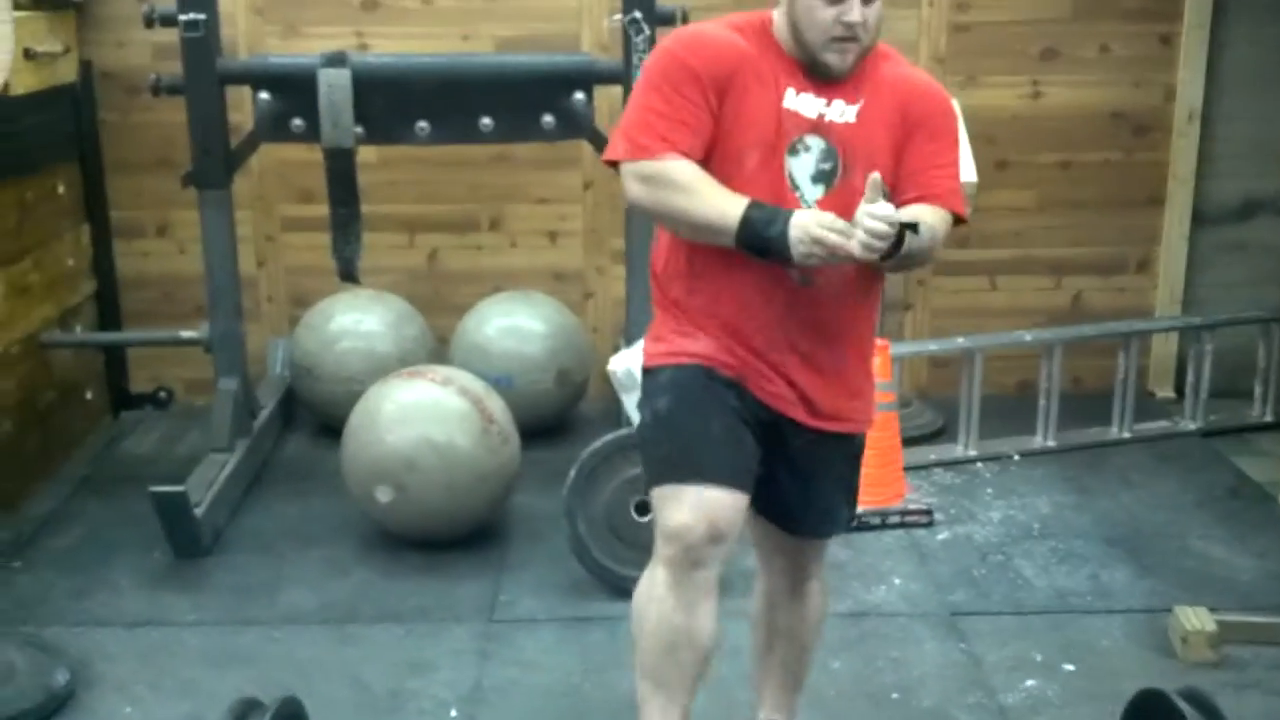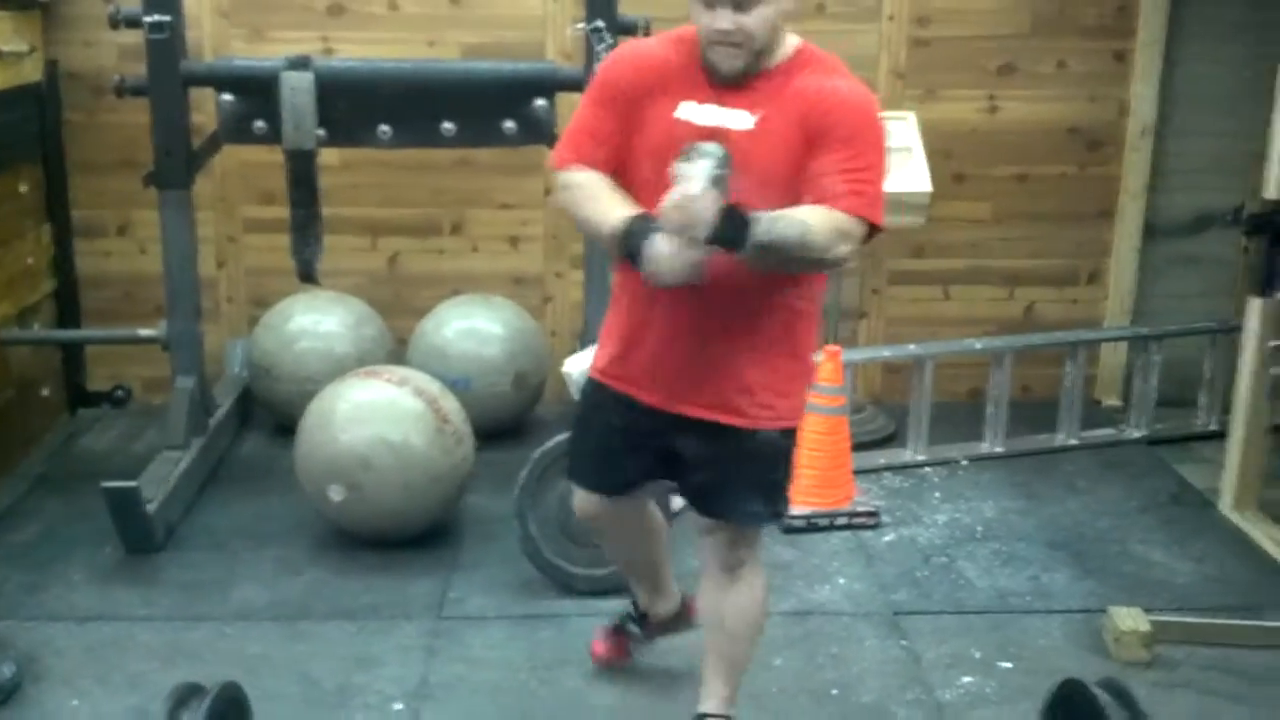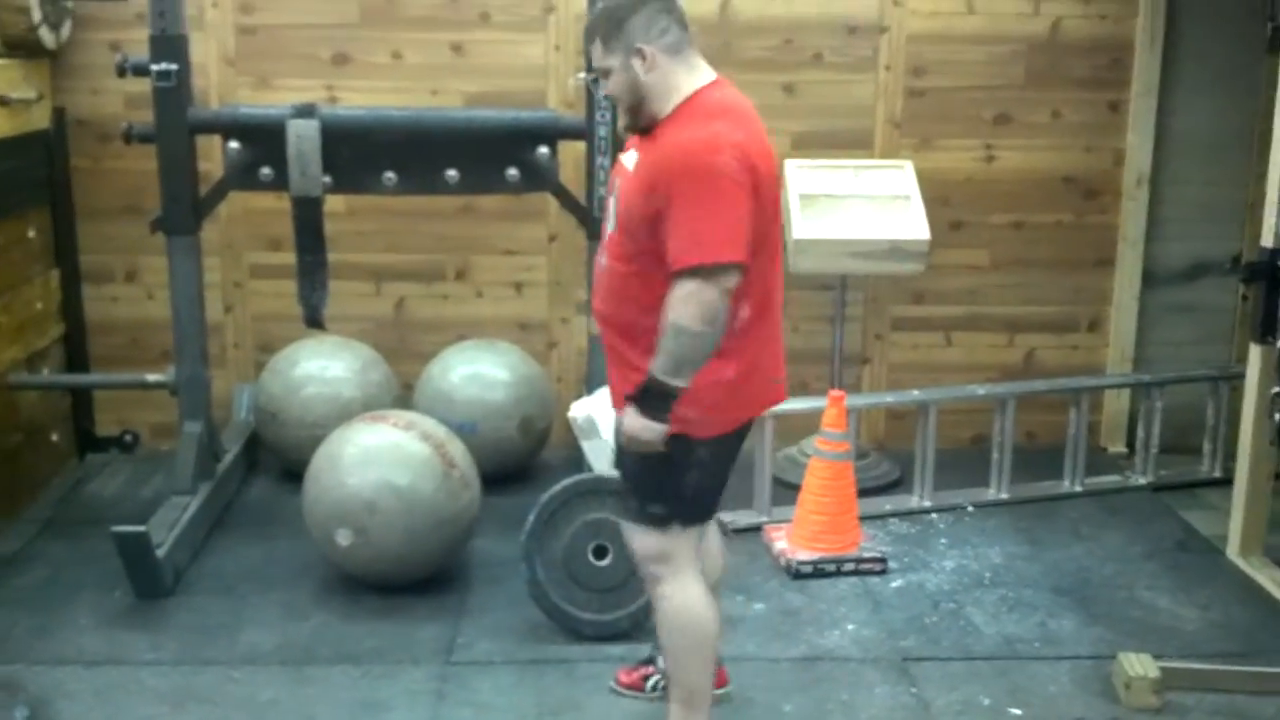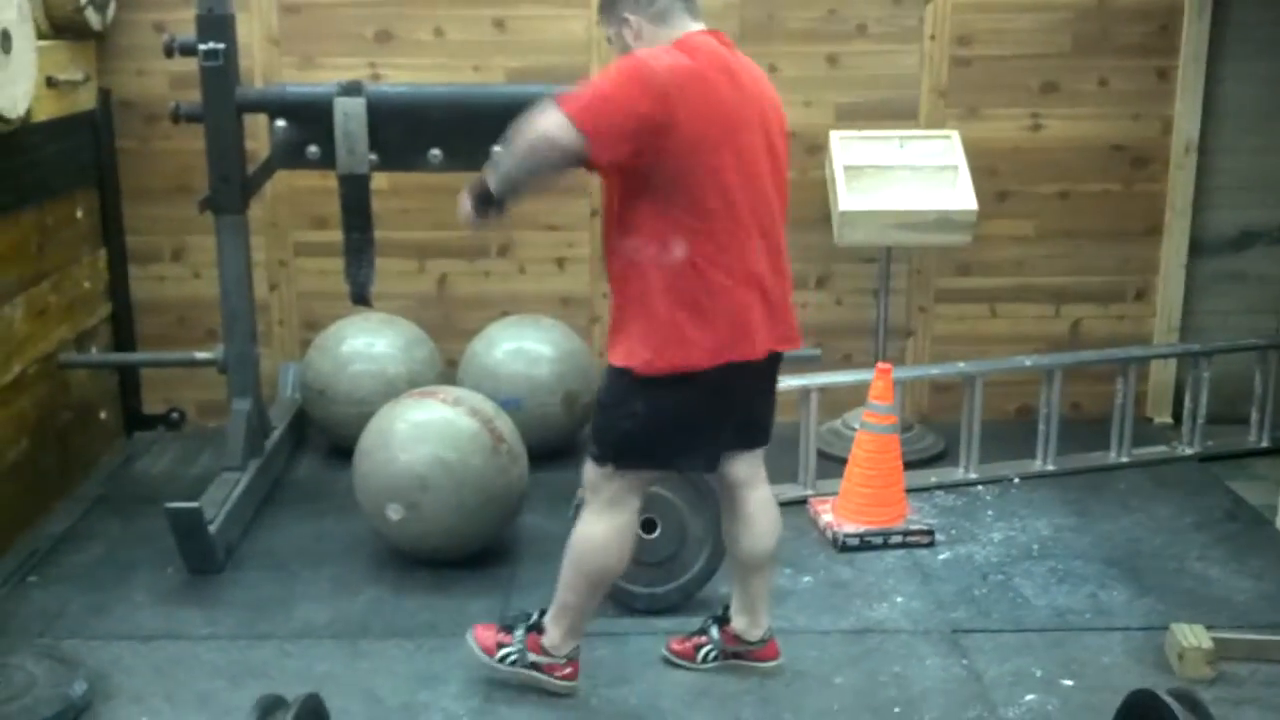
dt=0.4s
person 1, frame 1
left shoulder: (917, 99)
left elbow: (933, 223)
right elbow: (647, 176)
left wrist: (893, 233)
right wrist: (775, 230)
left hip: (826, 381)
right hip: (704, 354)
left knee: (796, 560)
right knee: (693, 536)
person 1, frame 2
left shoulder: (838, 103)
right shoulder: (637, 70)
left elbow: (838, 234)
right elbow: (573, 179)
left wrist: (729, 227)
right wrist: (643, 239)
left hip: (749, 383)
right hip: (635, 360)
left knee: (733, 549)
right knee: (598, 504)
right ankle: (659, 605)
person 1, frame 3
left shoulder: (707, 147)
right shoulder: (658, 121)
left elbow: (706, 286)
left wrist: (656, 391)
right wrist: (611, 295)
left hip: (689, 391)
right hip: (659, 380)
left knee: (661, 551)
right knee: (682, 528)
right ankle: (693, 657)
person 1, frame 4
left shoulder: (653, 78)
right shoulder: (742, 77)
left elbow: (549, 133)
left wrist: (488, 189)
left hip: (679, 335)
right hip: (752, 324)
left knee: (610, 489)
right knee: (742, 473)
left ankle: (552, 646)
right ankle: (750, 630)
